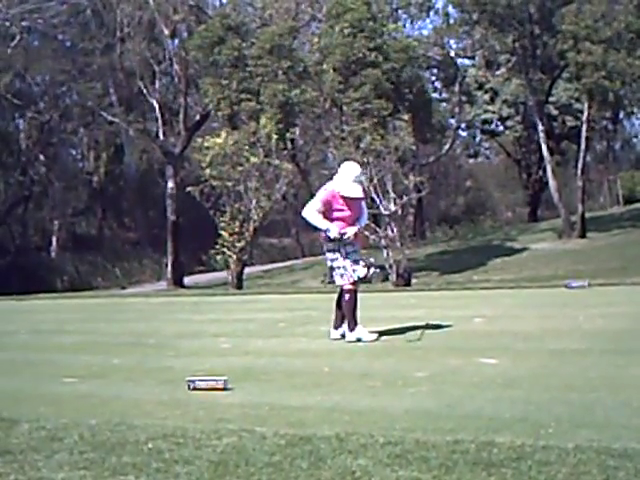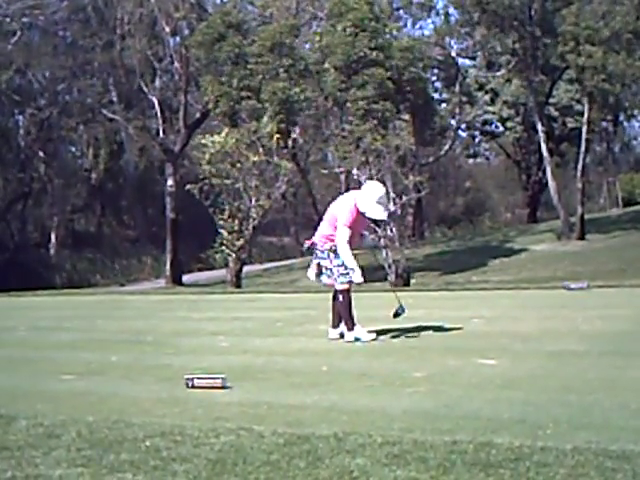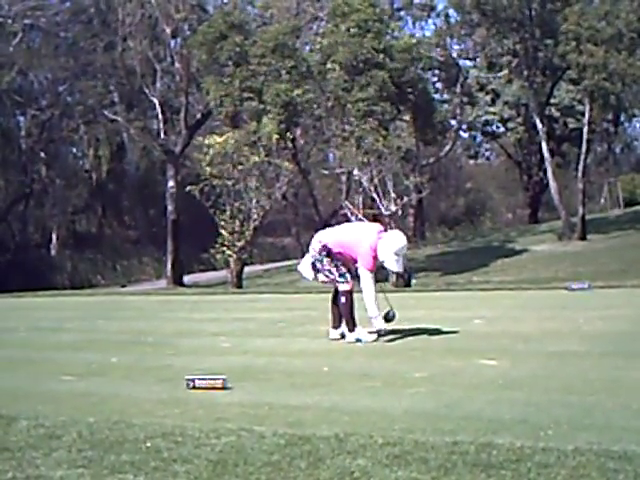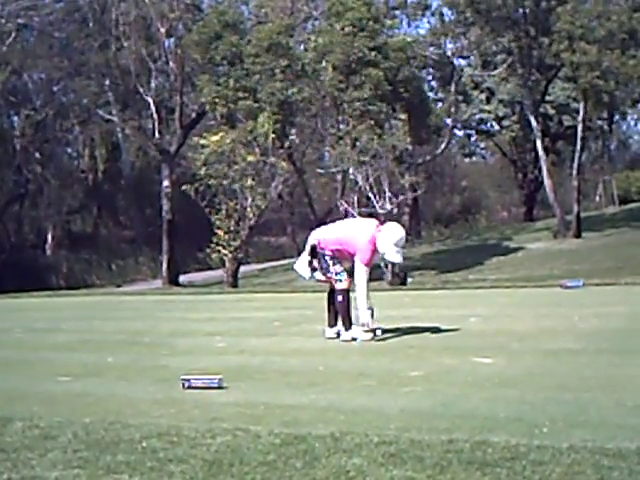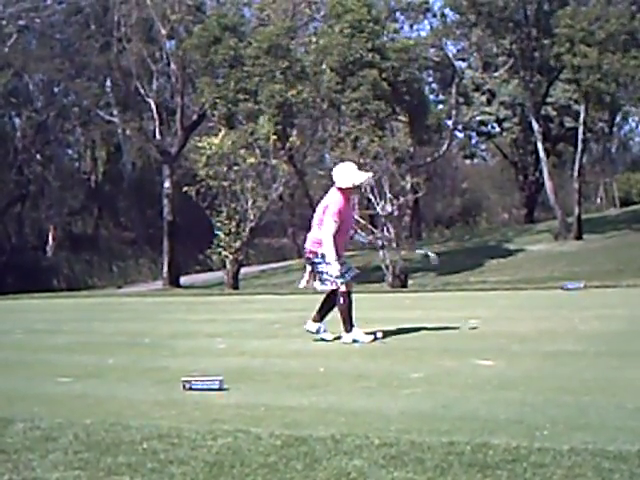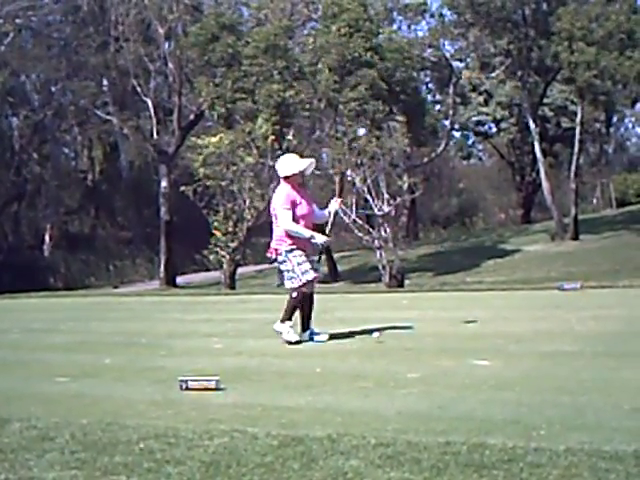
dt=0.5s
person 1, frame 1
left shoulder: (355, 191)
right shoulder: (329, 192)
left elbow: (363, 214)
right elbow: (308, 211)
left wrist: (356, 228)
right wrist: (329, 228)
left hip: (351, 243)
right hip: (337, 244)
left knee: (348, 285)
right knee: (350, 285)
left ankle: (337, 328)
right ankle: (353, 330)
person 1, frame 2
left shoulder: (362, 203)
right shoulder: (348, 210)
right elbow: (342, 243)
left wrist: (363, 235)
right wrist: (354, 269)
left hip: (339, 248)
right hip: (328, 246)
left knee: (341, 286)
right knee: (343, 285)
left ankle: (335, 328)
right ankle: (351, 330)
person 1, frame 3
left shoulder: (380, 231)
right shoulder: (368, 250)
right elbow: (367, 287)
right wrist: (375, 316)
left hip: (328, 244)
right hip: (322, 247)
left knee: (340, 286)
right knee: (346, 285)
left ankle: (336, 329)
right ankle: (352, 331)
person 1, frame 4
left shoulder: (377, 227)
right shoulder: (367, 245)
right elbow: (360, 280)
right wrist: (363, 311)
left hip: (323, 241)
right hip: (320, 247)
left knee: (336, 285)
right knee: (342, 283)
left ankle: (332, 328)
right ankle: (348, 330)
person 1, frame 5
left shoulder: (345, 197)
right shoulder: (336, 202)
right elbow: (326, 236)
left wrist: (354, 235)
right wrist: (333, 263)
left hip: (332, 252)
right hip: (321, 251)
left knee: (337, 289)
right knee: (343, 287)
left ankle: (315, 323)
right ankle: (349, 332)
person 1, frame 6
left shoulder: (301, 192)
right shoulder: (283, 194)
left elbow: (316, 217)
right elbow: (287, 225)
left wrist: (330, 210)
right wrist: (313, 236)
left hip: (301, 248)
right hip: (287, 248)
left knee: (307, 287)
right knee: (305, 284)
left ankle: (306, 330)
right ankle: (284, 323)
